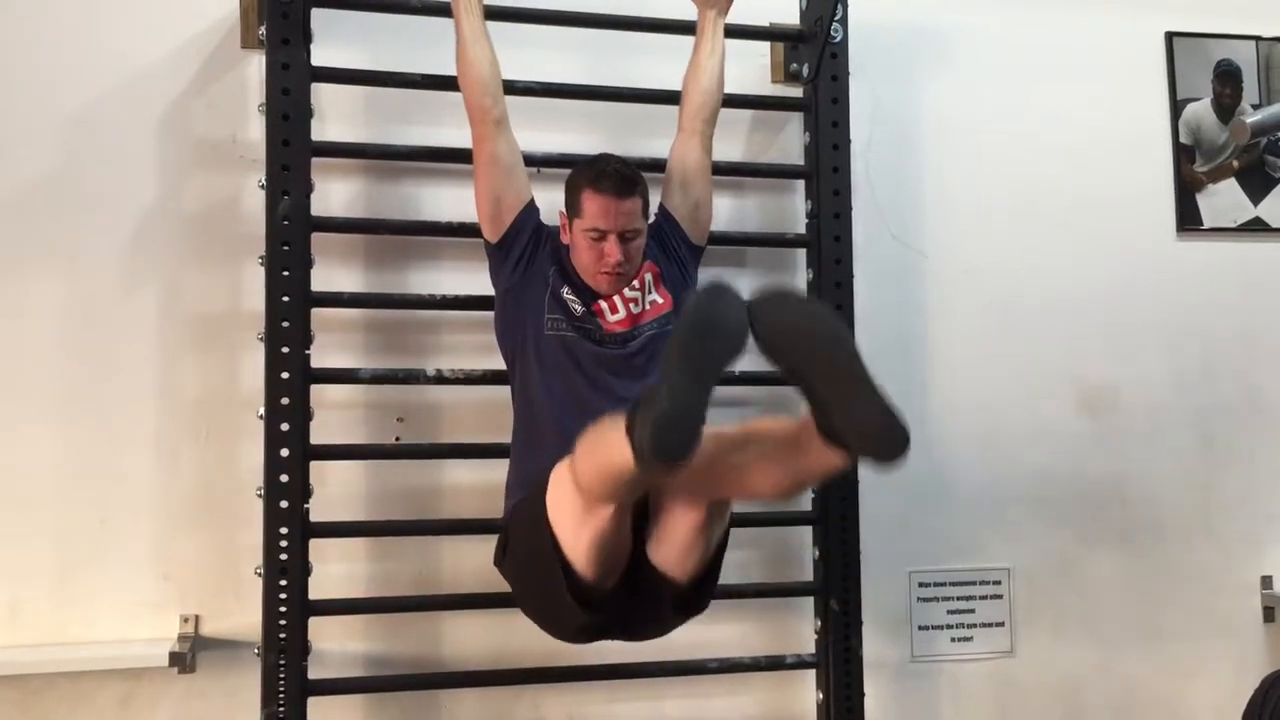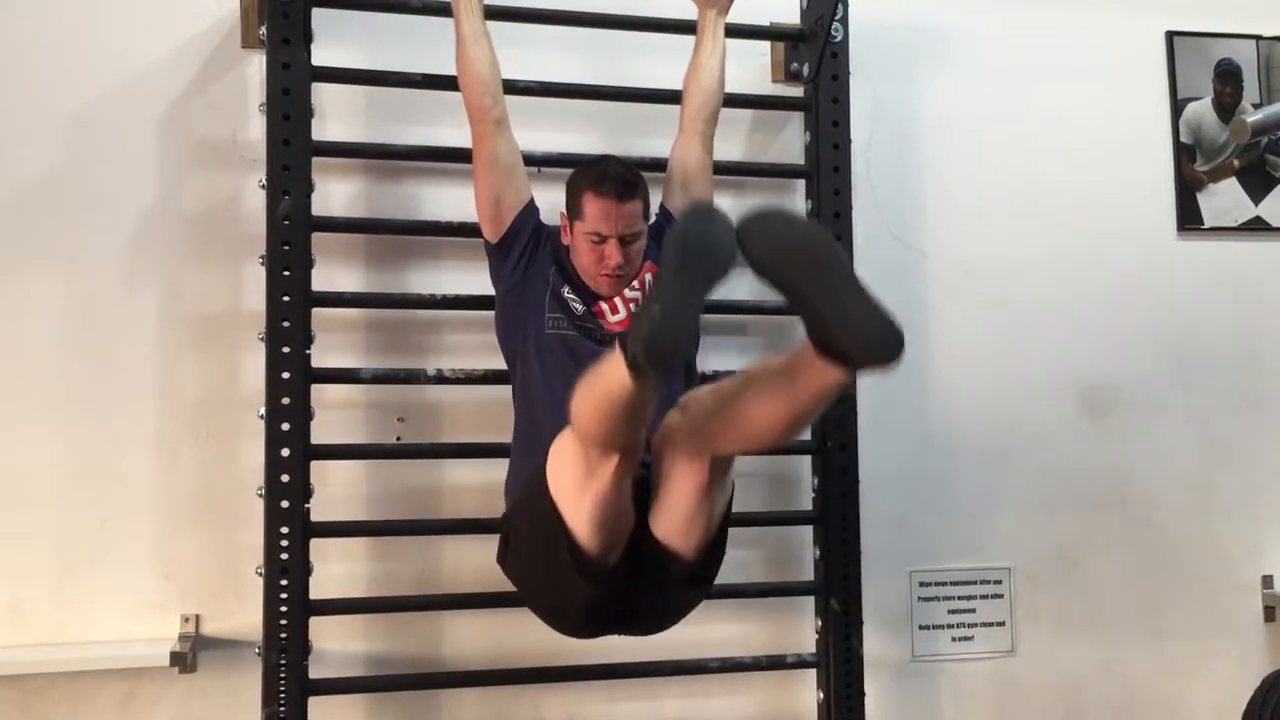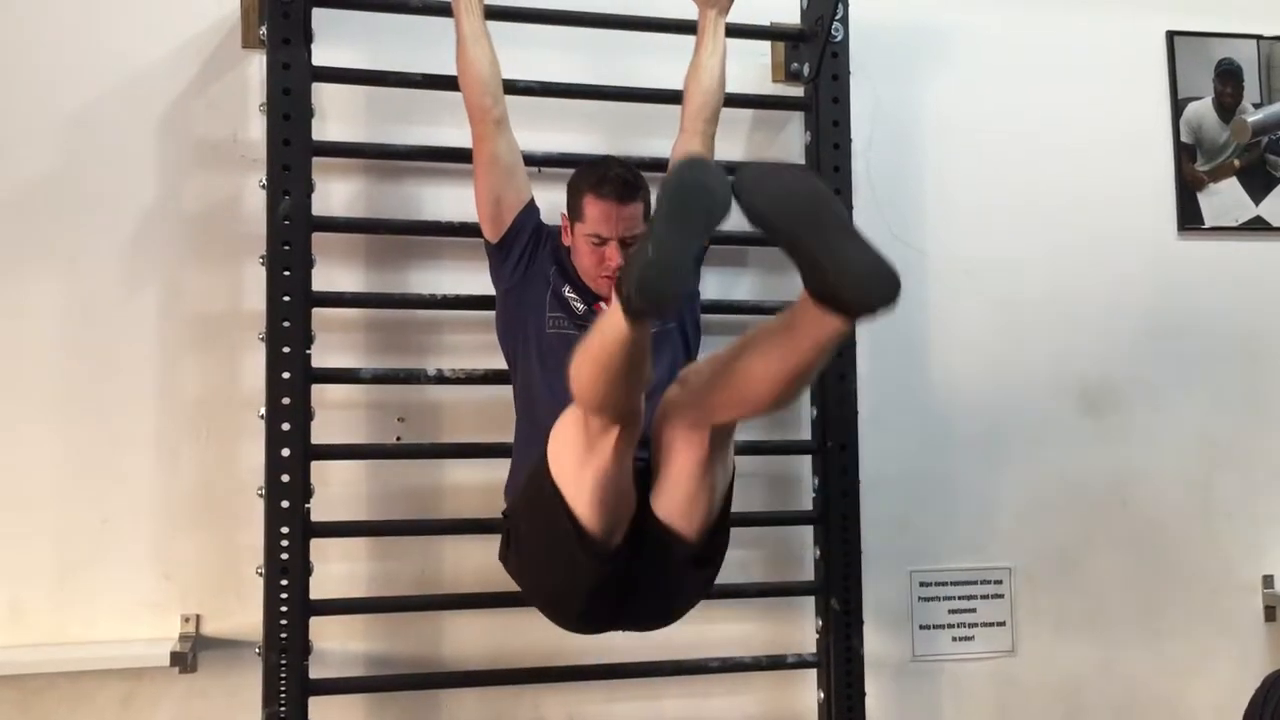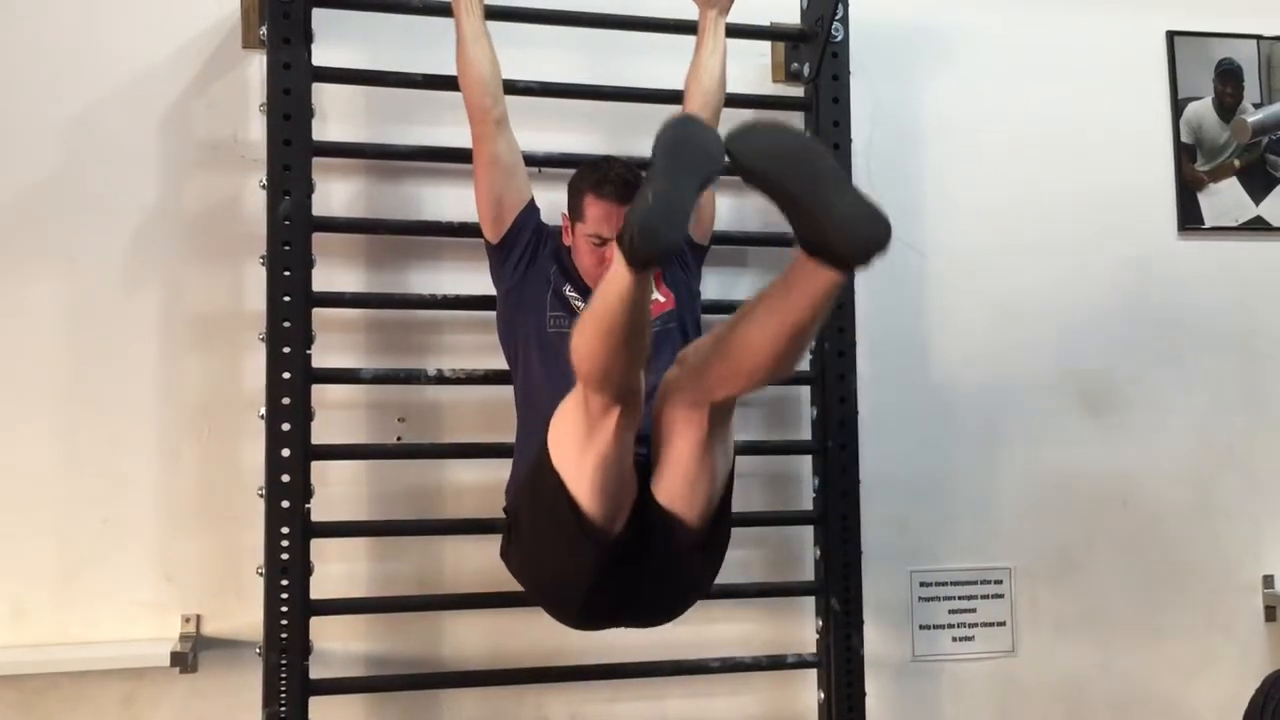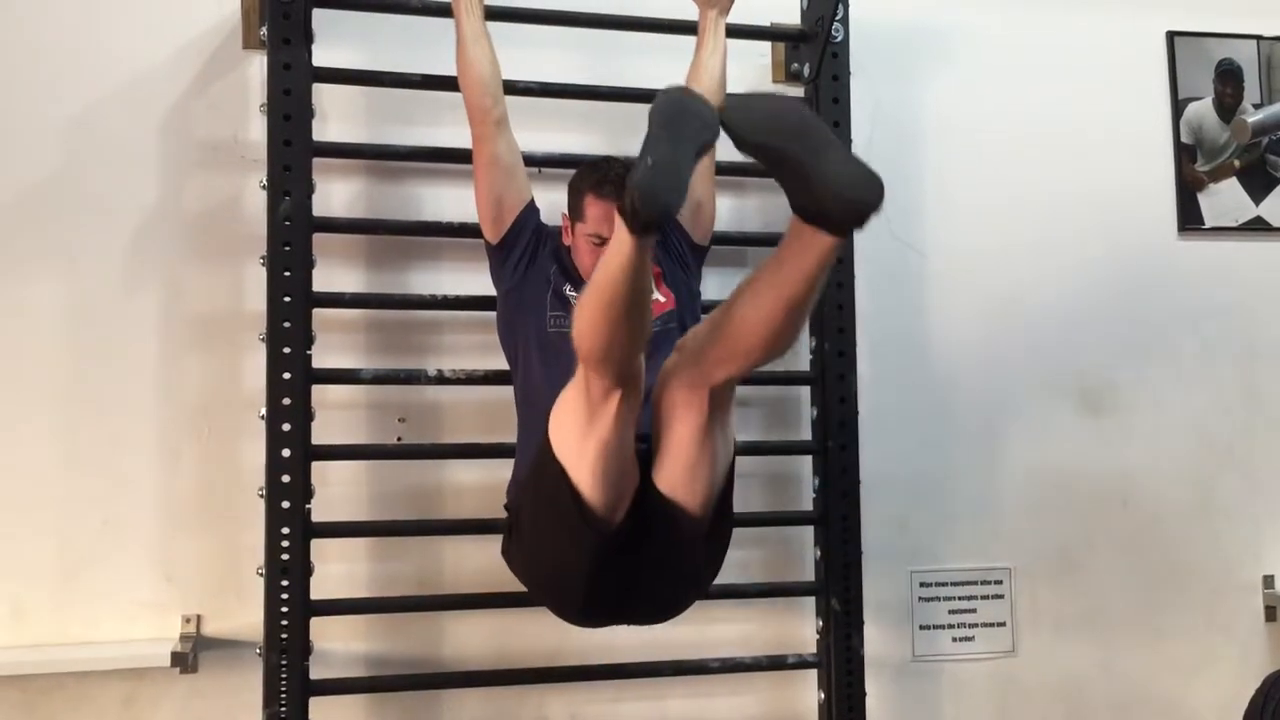
dt=0.1s
person 1, frame 1
left shoulder: (667, 268)
right shoulder: (529, 270)
left elbow: (696, 130)
right elbow: (489, 124)
left hip: (664, 574)
right hip: (563, 561)
left knee: (699, 463)
right knee: (606, 450)
left ankle: (840, 430)
right ankle: (657, 431)
person 1, frame 2
left shoulder: (665, 261)
right shoulder: (529, 269)
left elbow: (697, 130)
right elbow: (489, 125)
left hip: (664, 562)
right hip: (565, 555)
left knee: (694, 424)
right knee: (603, 426)
left ankle: (836, 351)
right ankle: (649, 351)
person 1, frame 3
left shoulder: (670, 267)
right shoulder: (530, 270)
left elbow: (697, 132)
right elbow: (489, 124)
left hip: (669, 559)
right hip: (568, 554)
left knee: (694, 399)
right knee: (607, 402)
left ankle: (834, 297)
right ankle: (640, 302)
person 1, frame 4
left shoulder: (672, 265)
right shoulder: (531, 269)
left elbow: (700, 131)
right elbow: (489, 124)
left hip: (669, 553)
right hip: (569, 550)
left knee: (695, 380)
right knee: (611, 380)
left ankle: (827, 253)
right ankle: (647, 249)
person 1, frame 5
left shoulder: (672, 266)
right shoulder: (531, 268)
left elbow: (703, 135)
right elbow: (489, 124)
left hip: (673, 553)
right hip: (571, 549)
left knee: (697, 368)
right knee: (610, 367)
left ankle: (824, 212)
